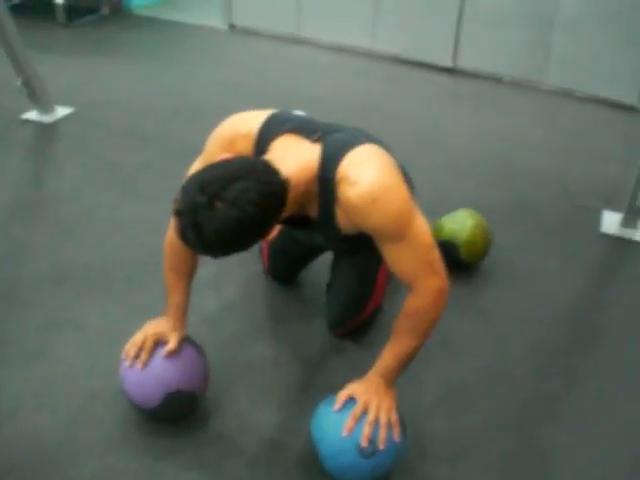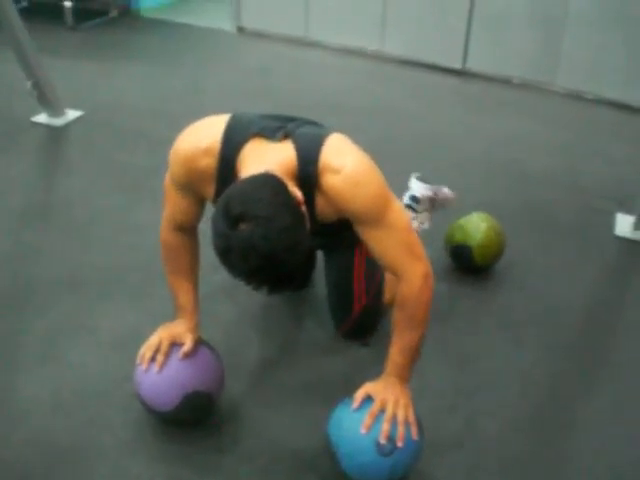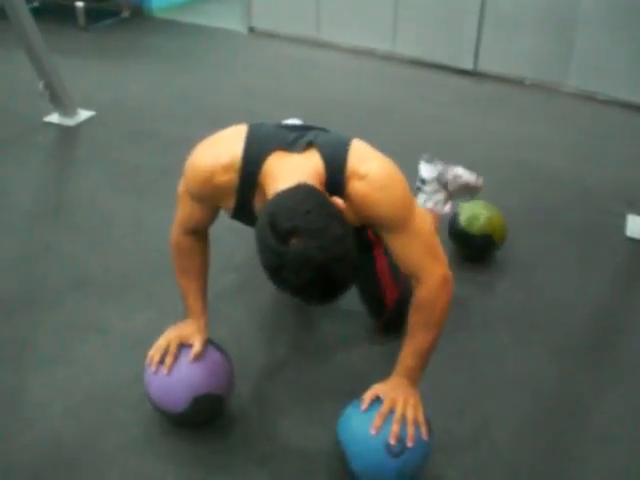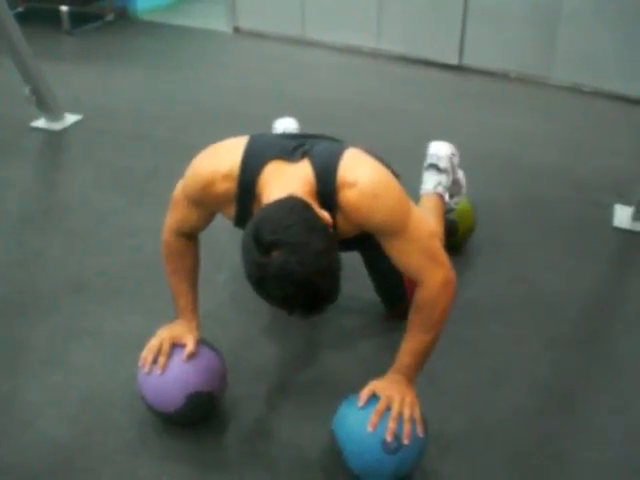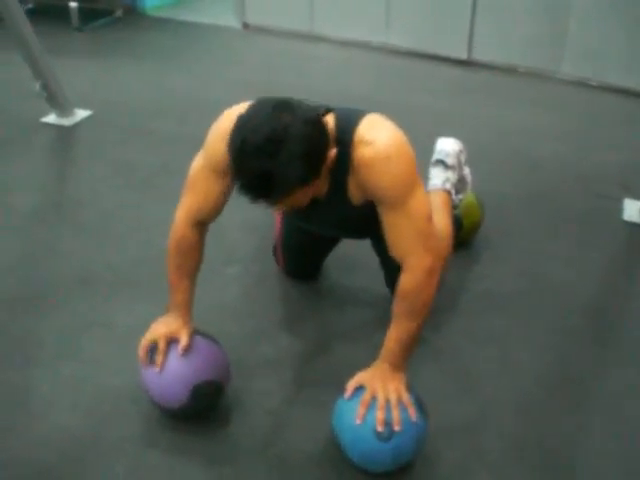
dt=1s
person 1, frame 1
left shoulder: (367, 189)
right shoulder: (236, 138)
left elbow: (431, 285)
right elbow: (185, 218)
left wrist: (380, 380)
right wrist: (174, 317)
left hip: (367, 227)
left knee: (344, 322)
right knee: (277, 271)
person 1, frame 2
left shoulder: (345, 177)
right shoulder: (194, 153)
left elbow: (416, 274)
right elbow: (177, 229)
left wrist: (394, 379)
right wrist: (186, 317)
left hip: (342, 220)
right hip: (296, 205)
left knee: (356, 325)
right knee: (290, 283)
left ankle: (414, 208)
person 1, frame 3
left shoulder: (371, 182)
right shoulder: (212, 167)
left elbow: (435, 278)
right elbow: (188, 232)
left wrist: (404, 380)
right wrist: (195, 319)
left hip: (353, 209)
left knee: (391, 316)
left ankle: (432, 192)
person 1, frame 4
left shoulder: (365, 192)
right shoulder: (214, 176)
left elbow: (438, 279)
right elbow: (178, 232)
left wrist: (401, 377)
right wrist: (186, 319)
left hip: (362, 213)
left knee: (404, 302)
left ankle: (437, 177)
person 1, frame 5
left shoulder: (380, 152)
right shoulder: (232, 131)
left elbow: (421, 266)
right elbow: (191, 220)
left wrist: (390, 366)
right wrist: (178, 313)
left hip: (381, 205)
left knee: (419, 274)
right knee: (295, 270)
left ankle: (444, 175)
